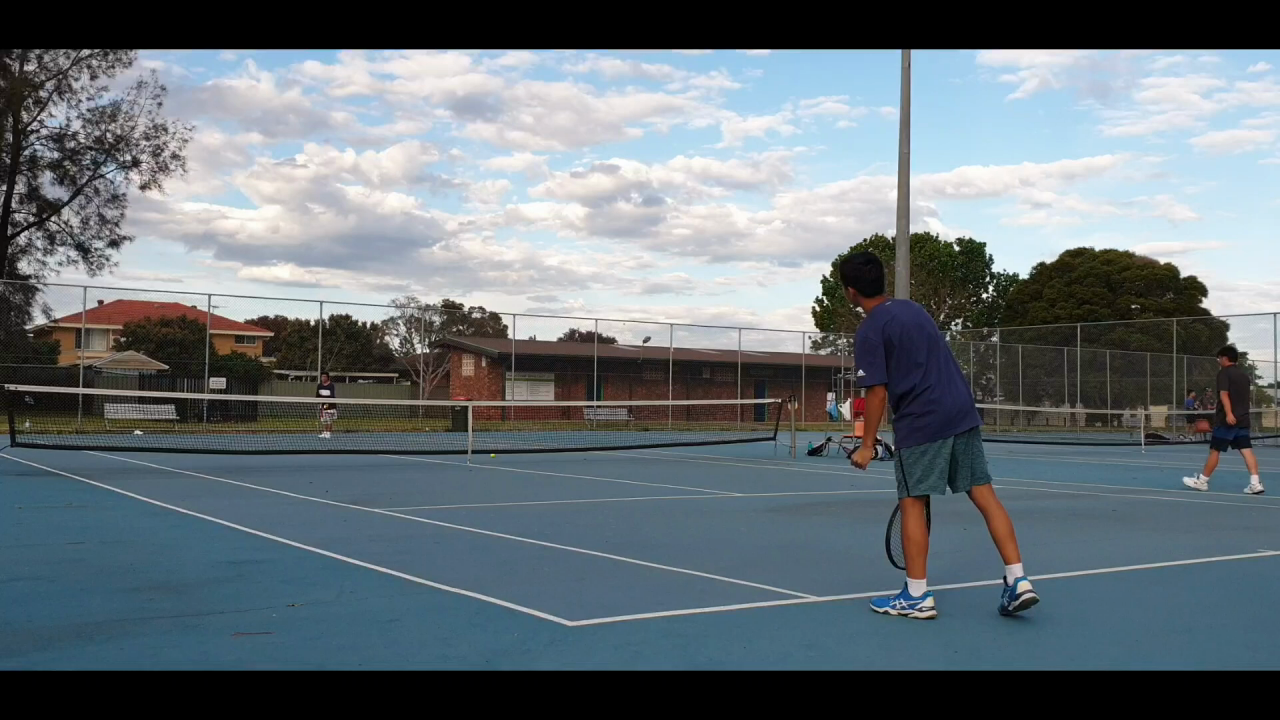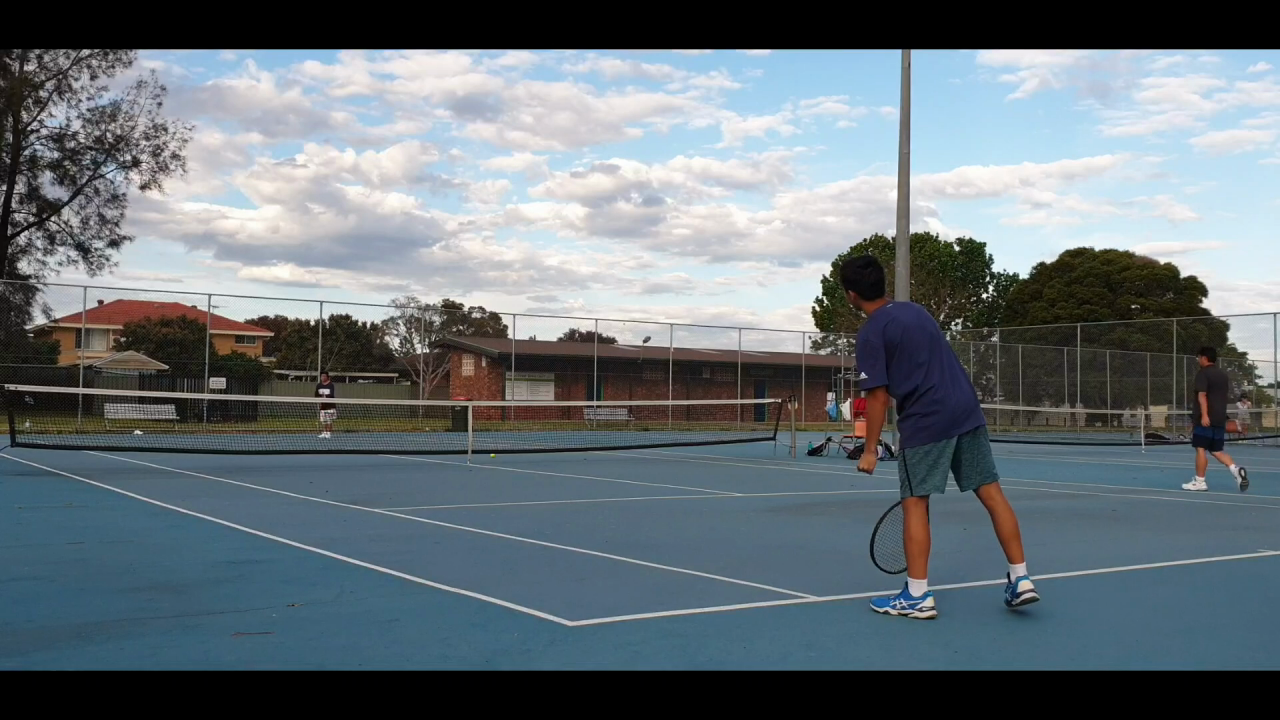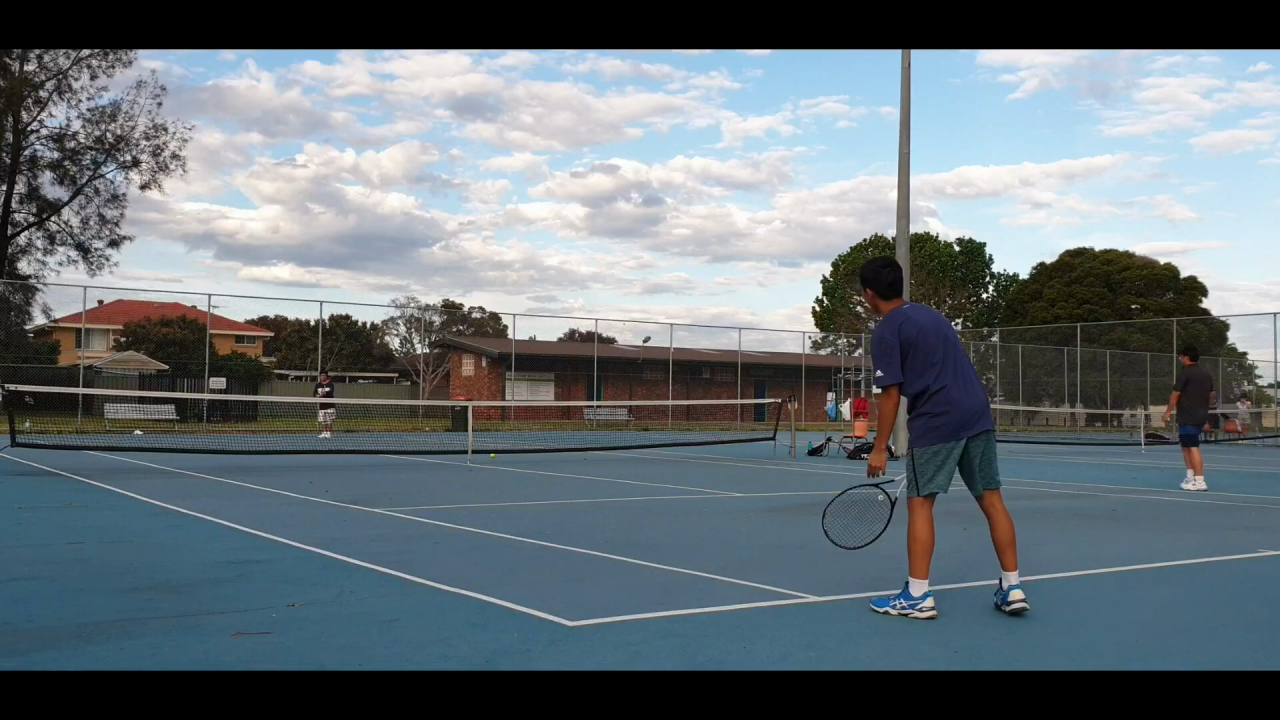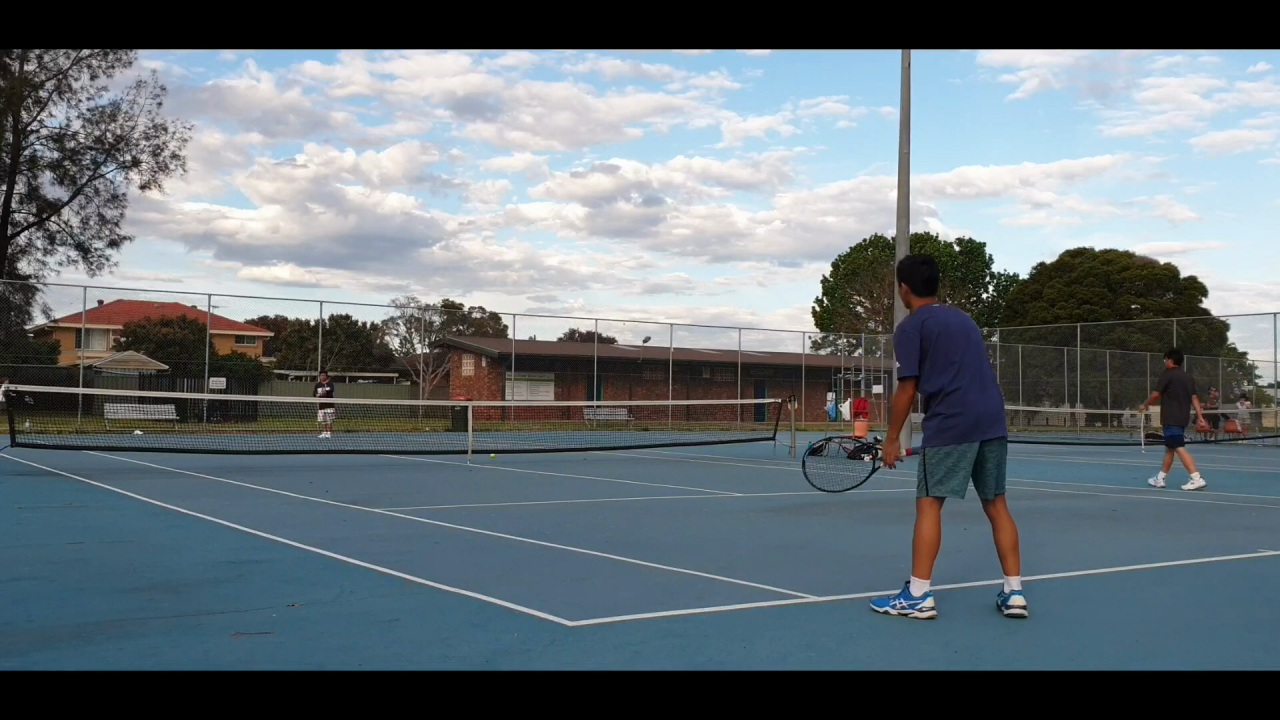
dt=0.2s
person 1, frame 1
left shoulder: (869, 332)
right shoulder: (914, 309)
left elbow: (877, 394)
left wrist: (867, 445)
left hip: (921, 422)
right hip: (963, 413)
left knee: (912, 504)
right knee: (984, 496)
left ankle: (917, 596)
right ankle: (1017, 580)
person 1, frame 2
left shoulder: (870, 335)
right shoulder: (916, 311)
left elbow: (879, 396)
left wrist: (870, 451)
left hip: (926, 422)
right hip: (967, 412)
left knee: (914, 503)
right knee: (992, 494)
left ankle: (917, 596)
right ankle: (1020, 580)
person 1, frame 3
left shoulder: (886, 333)
right shoulder: (932, 315)
left elbow: (891, 395)
left wrist: (880, 449)
left hip: (936, 422)
right hip: (978, 415)
left knee: (920, 504)
right knee: (991, 501)
left ankle: (918, 595)
right ankle: (1012, 587)
person 1, frame 4
left shoulder: (910, 327)
right shoulder: (964, 320)
left elbow: (907, 390)
left wrist: (892, 440)
left hip: (950, 425)
right hip: (992, 421)
left knee: (929, 505)
right knee: (997, 506)
left ankle: (919, 596)
right ankle: (1014, 592)
